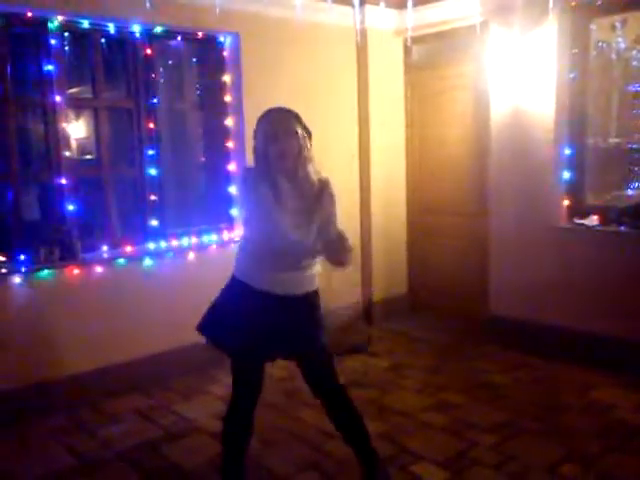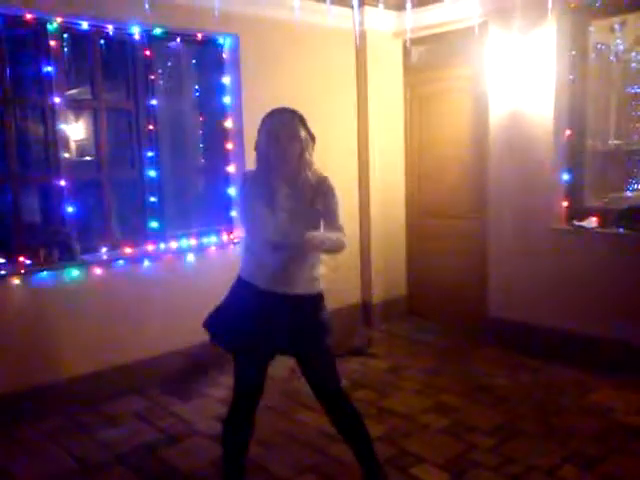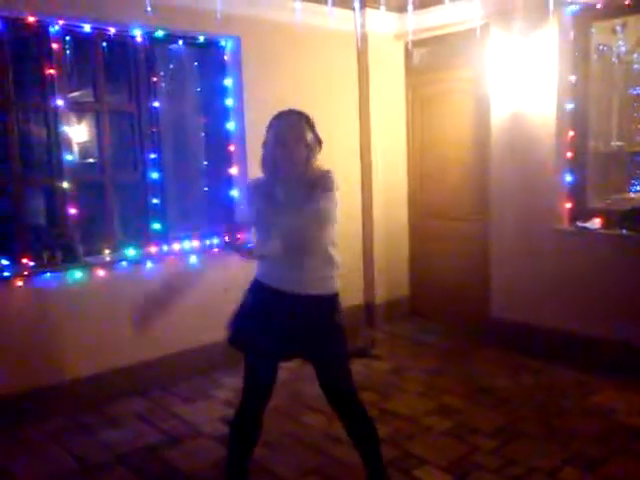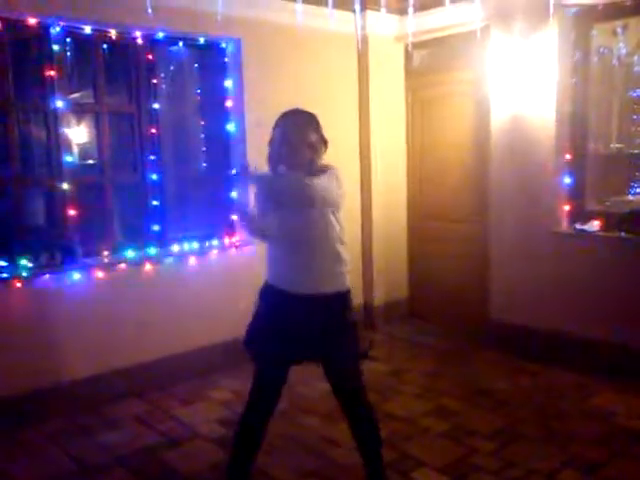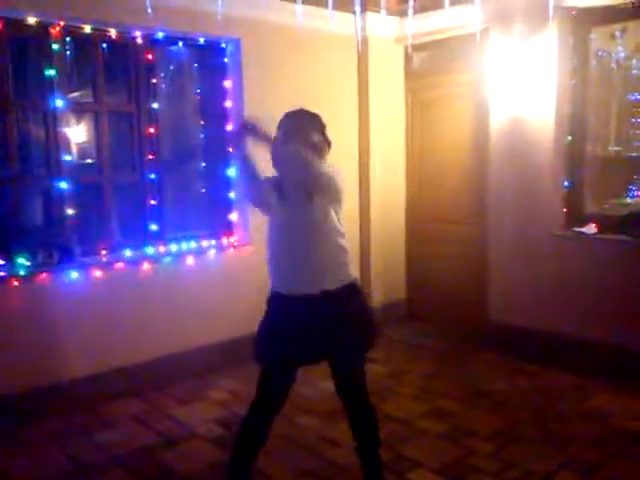
dt=0.1s
person 1, frame 1
left shoulder: (320, 188)
right shoulder: (252, 180)
left elbow: (333, 242)
right elbow: (275, 235)
left wrist: (338, 247)
right wrist: (319, 246)
left hip: (300, 302)
right hip: (251, 299)
left knee: (331, 390)
right knee: (245, 396)
person 1, frame 2
left shoulder: (321, 186)
right shoulder: (251, 185)
left elbow: (337, 238)
right elbow: (262, 241)
left wrist: (310, 240)
right wrist: (282, 252)
left hip: (304, 303)
right hip: (256, 299)
left knee: (331, 392)
right knee: (246, 397)
person 1, frame 3
left shoulder: (324, 183)
right shoulder: (259, 189)
left elbow: (320, 217)
right elbow: (266, 245)
right wrist: (257, 249)
left hip: (318, 303)
right hip: (269, 301)
left knee: (342, 395)
right knee: (253, 398)
person 1, frame 4
left shoulder: (327, 179)
right shoulder: (267, 188)
left elbow: (310, 192)
right elbow: (268, 231)
left wrist: (262, 175)
right wrist: (247, 216)
left hip: (330, 303)
right hip: (281, 302)
left knee: (352, 395)
right knee: (261, 400)
person 1, frame 5
left shoulder: (327, 189)
right shoulder: (274, 189)
left elbow: (315, 170)
right elbow: (260, 197)
left wrist: (266, 136)
right wrist: (244, 151)
left hip: (338, 302)
right hip: (289, 306)
left knee: (355, 394)
right knee: (267, 403)
